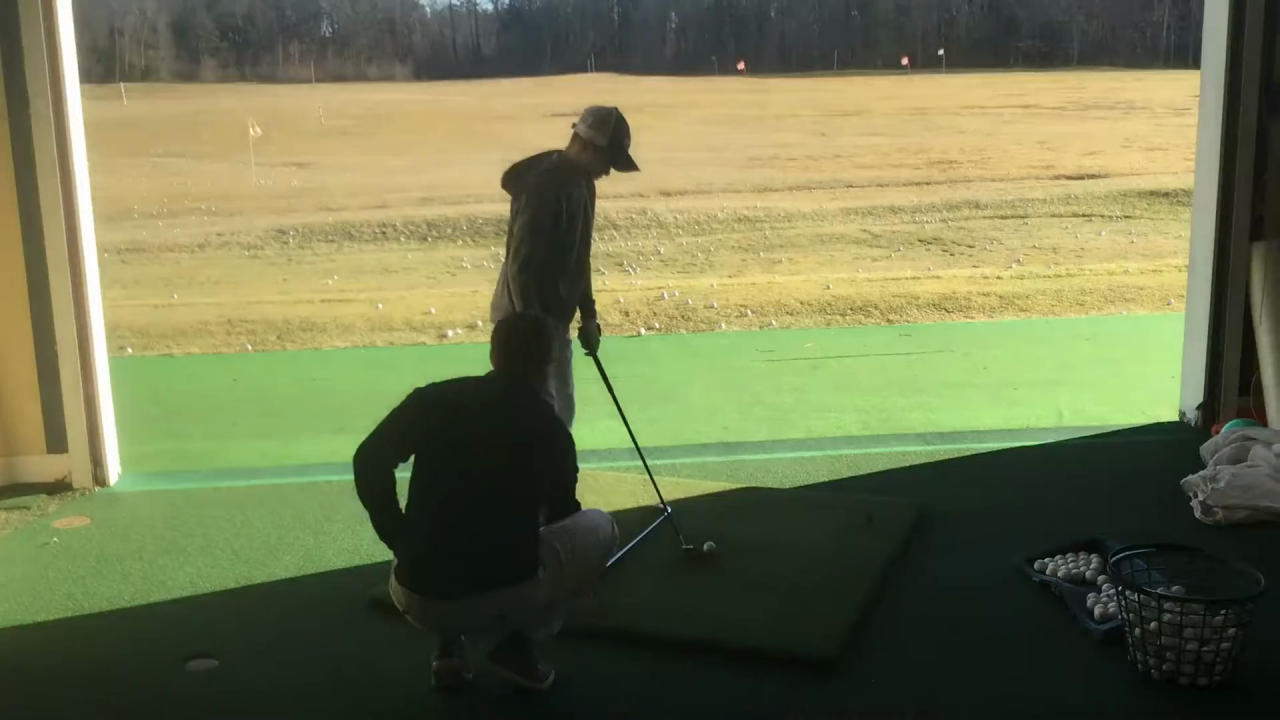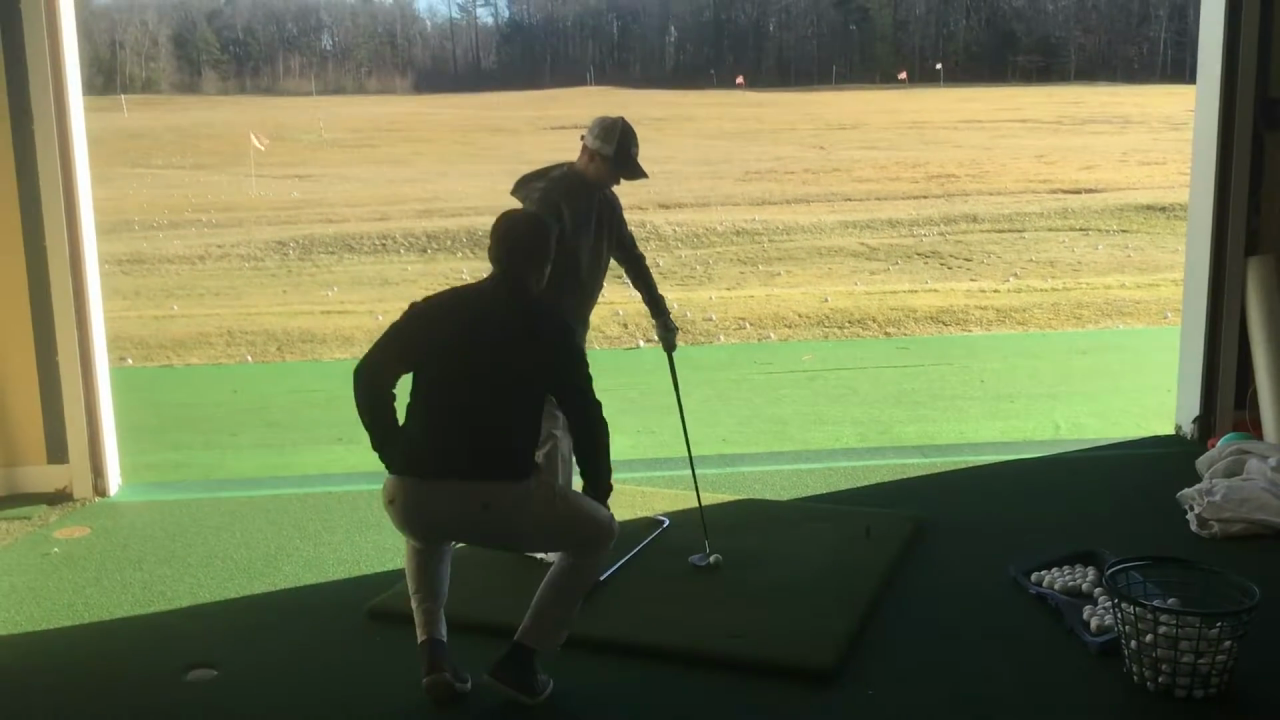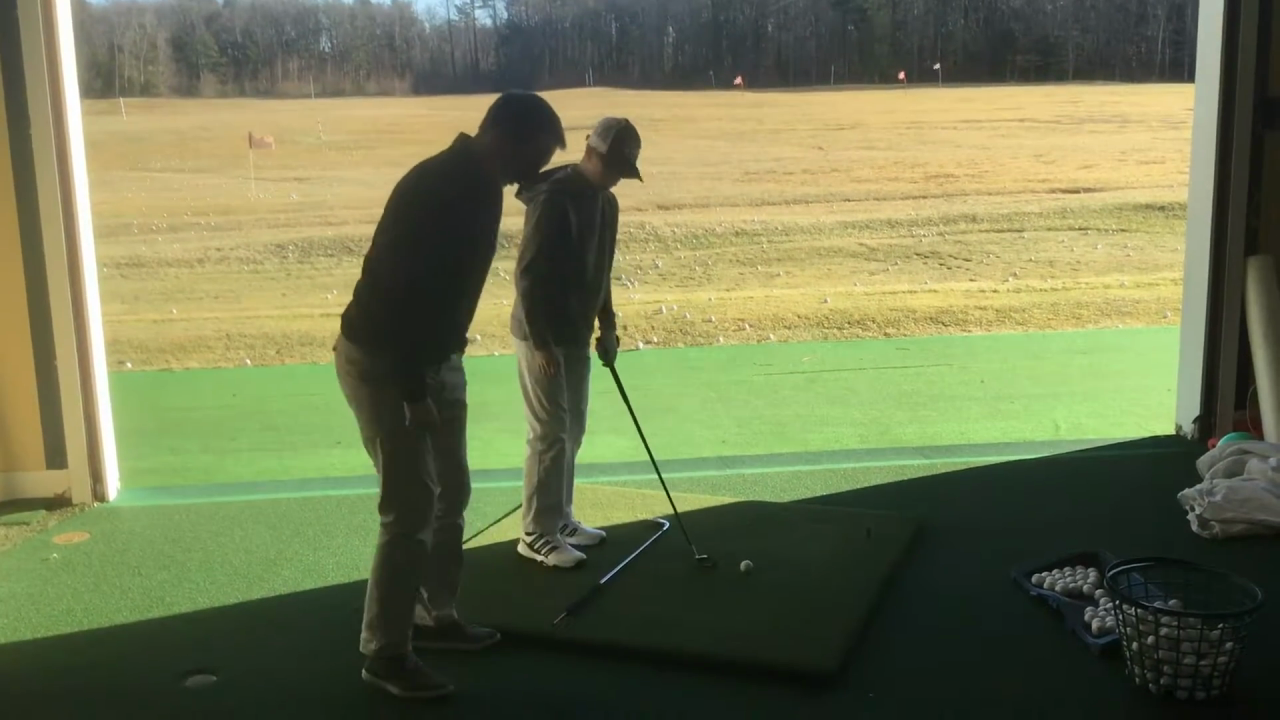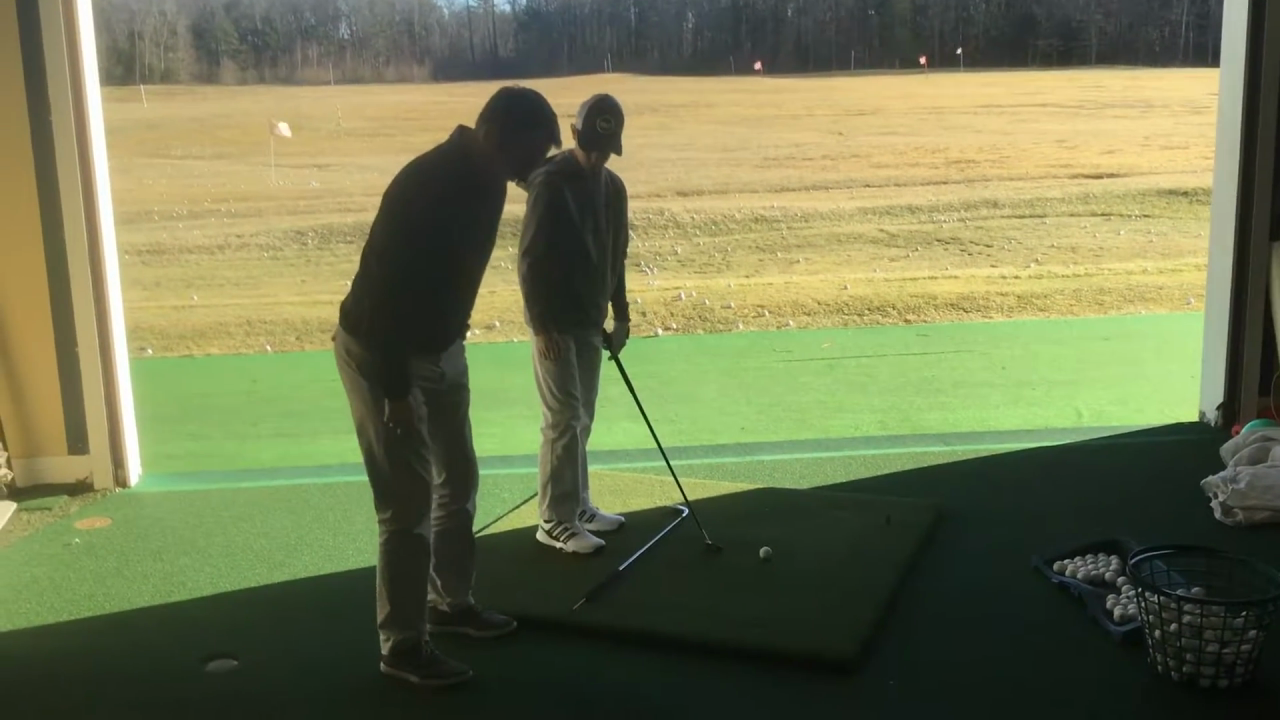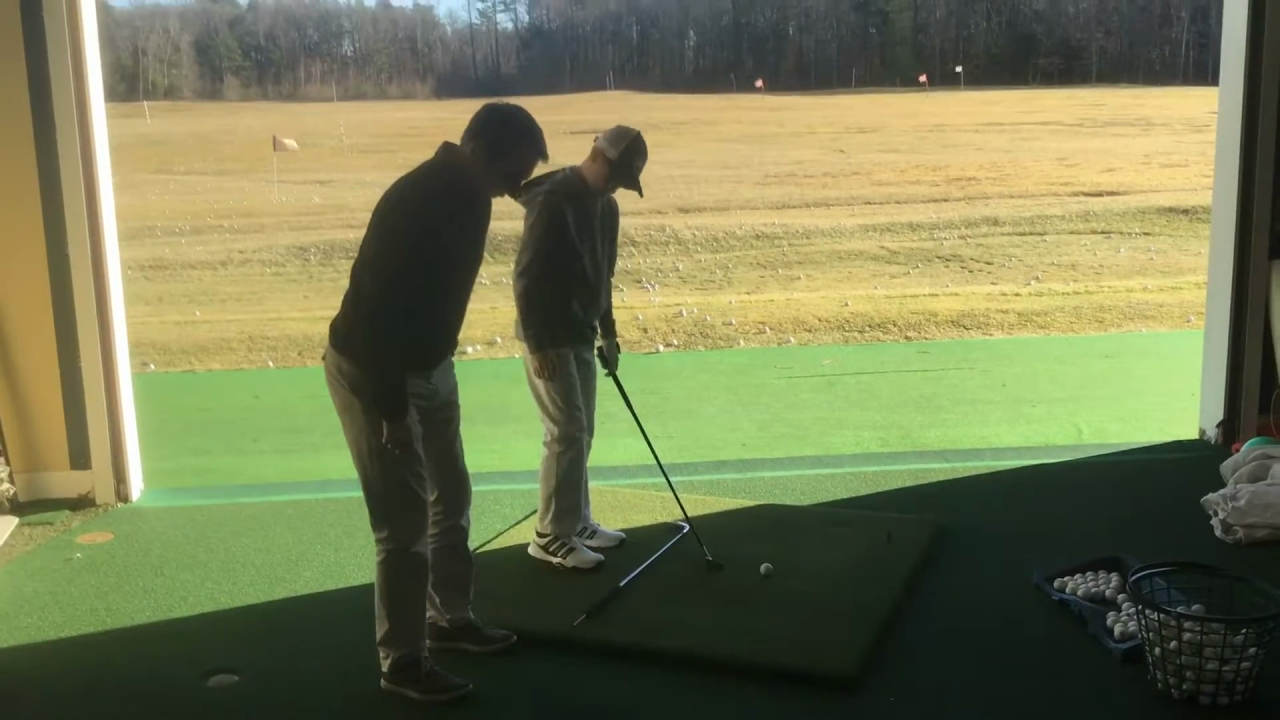
dt=1s
person 1, frame 1
left shoulder: (433, 399)
right shoulder: (550, 428)
left elbow: (369, 461)
right elbow: (563, 515)
left wrist: (399, 543)
right wrist: (574, 583)
left hip: (417, 598)
right hip: (507, 598)
right knee: (601, 527)
left ankle: (448, 644)
right ankle: (520, 643)
person 1, frame 2
left shoulder: (433, 310)
right shoulder: (552, 329)
left elbow: (369, 378)
right elbow: (585, 415)
left wrist: (396, 460)
right wrist: (598, 487)
left hip: (411, 497)
right hip: (499, 497)
left knee: (425, 529)
right knee: (597, 531)
left ankle: (434, 654)
right ankle: (521, 658)
person 1, frame 3
left shoulder: (481, 189)
right shoulder: (431, 189)
right elbow: (392, 291)
left wrist: (436, 374)
right wrist: (414, 392)
left hip: (434, 358)
right hip: (380, 358)
left knee: (450, 491)
right knee: (410, 505)
left ankle: (434, 616)
right ankle: (383, 651)
person 1, frame 4
left shoulder: (484, 183)
right shoulder: (425, 187)
right elbow: (384, 289)
right wrist: (395, 389)
left hip: (440, 348)
right hip: (382, 352)
left knee: (457, 479)
right knee: (409, 499)
left ankle: (450, 602)
right ankle: (401, 644)
person 1, frame 5
left shoulder: (469, 198)
right shoulder: (413, 205)
right elbow: (377, 311)
right wrist: (392, 410)
left hip: (429, 365)
right hip: (372, 370)
left knee: (450, 496)
right knee: (405, 517)
left ankle: (450, 618)
right ankle: (402, 659)
person 2, frame 1
left shoulder: (582, 185)
right shoulder: (542, 189)
right elbow: (521, 267)
left wrist: (588, 314)
left hip: (554, 319)
left knee: (561, 412)
person 2, frame 2
left shoulder: (604, 199)
right shoulder: (548, 197)
left elbow: (631, 257)
left wrist: (660, 310)
left hip: (572, 327)
left knee: (570, 422)
right knee: (546, 425)
person 2, frame 3
left shoulder: (605, 203)
right shoulder: (552, 200)
right elbow: (529, 276)
left wrist: (608, 326)
right wrist: (541, 342)
left hip: (577, 334)
right hip: (543, 336)
left knee: (572, 431)
right knee: (550, 432)
left ankle: (560, 519)
right ankle: (537, 533)
person 2, frame 4
left shoulder: (613, 187)
right shoulder: (550, 185)
right elbow: (531, 261)
left wrist: (620, 313)
right wrist: (540, 325)
left hip: (591, 320)
right hip: (556, 322)
left knee: (582, 418)
right knee: (563, 419)
left ankle: (577, 505)
right ankle: (555, 520)
person 2, frame 5
left shoulder: (606, 207)
right shoulder: (551, 202)
right elbow: (526, 278)
left wrist: (608, 332)
right wrist: (537, 344)
left hip: (580, 336)
right hip: (549, 339)
left knee: (581, 433)
right knee: (566, 432)
left ankle: (577, 522)
right ankle: (551, 536)
